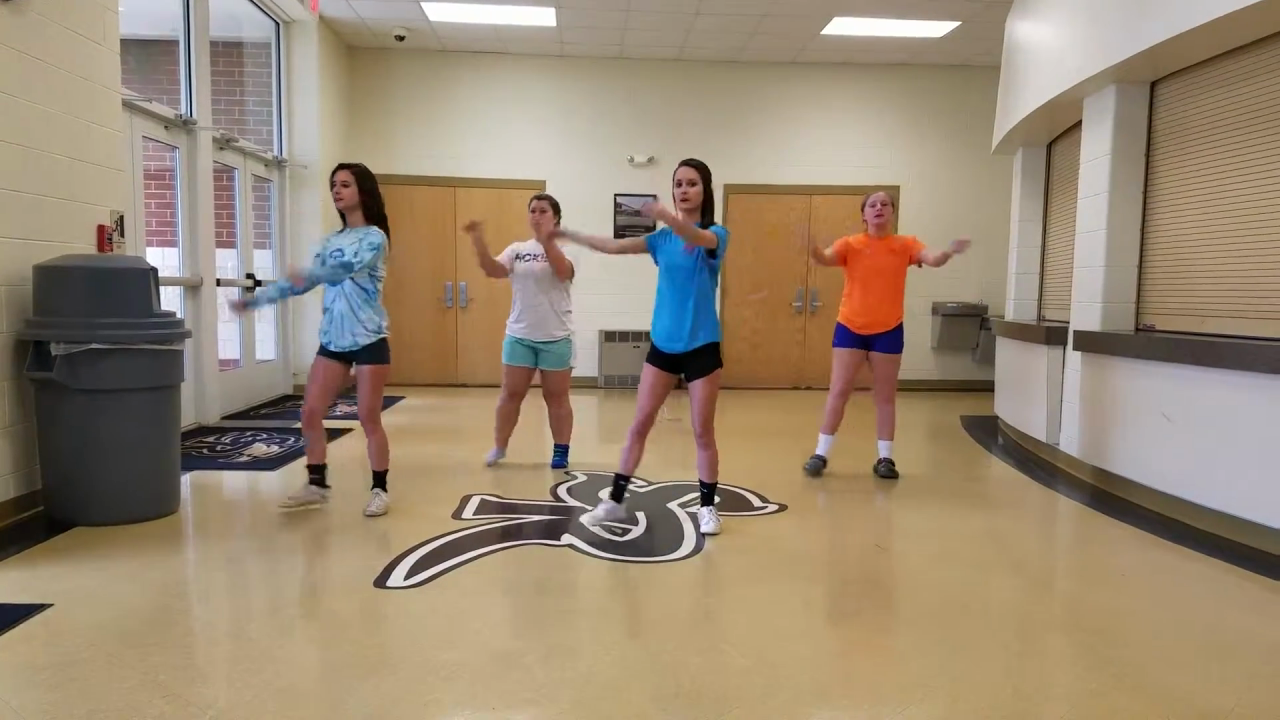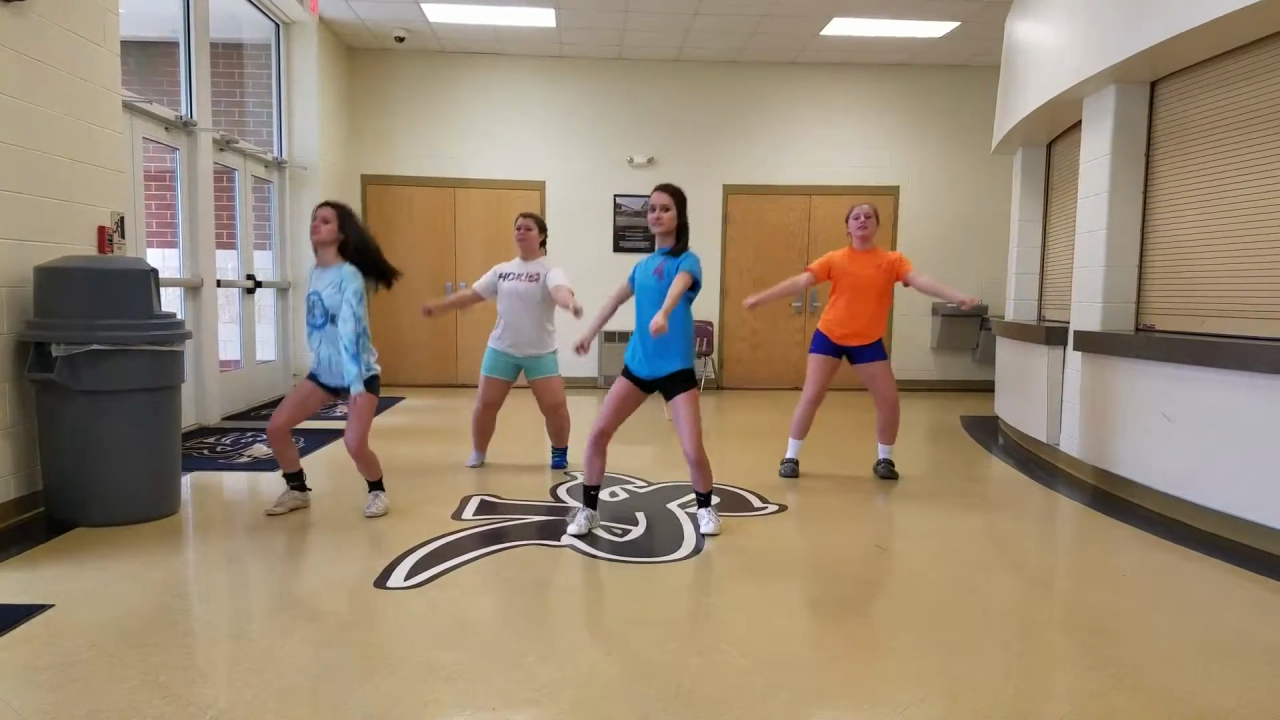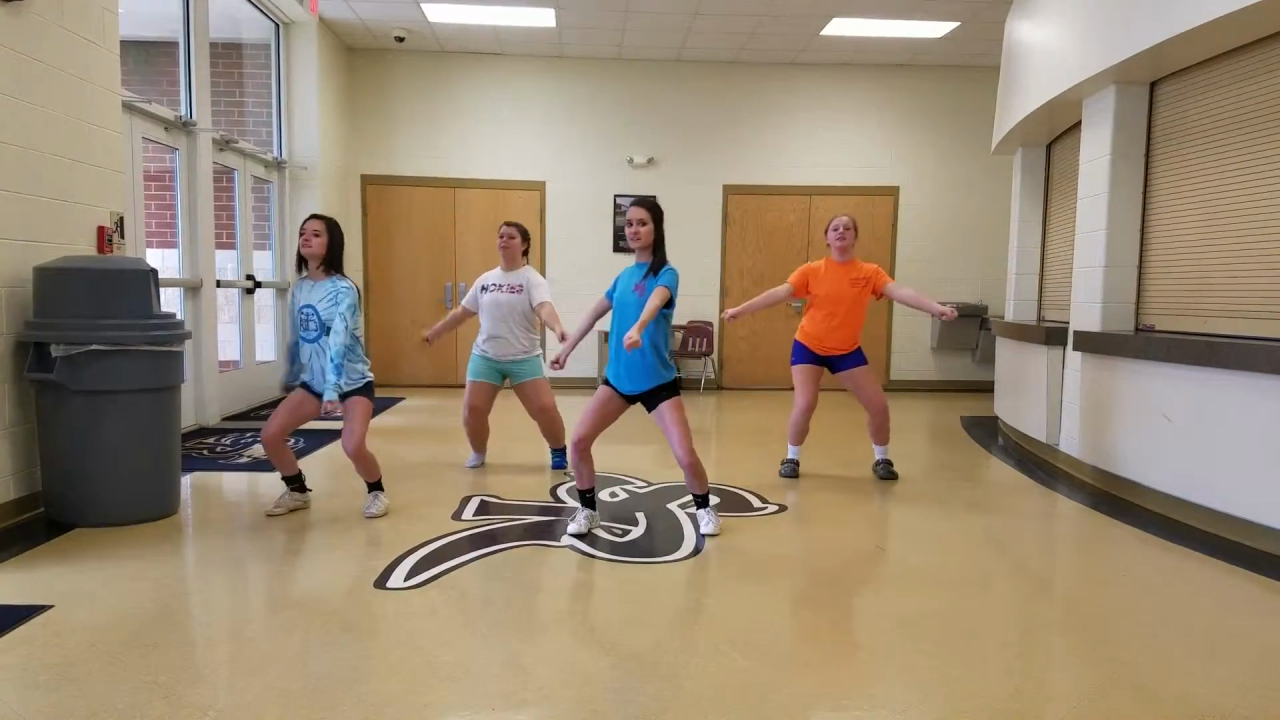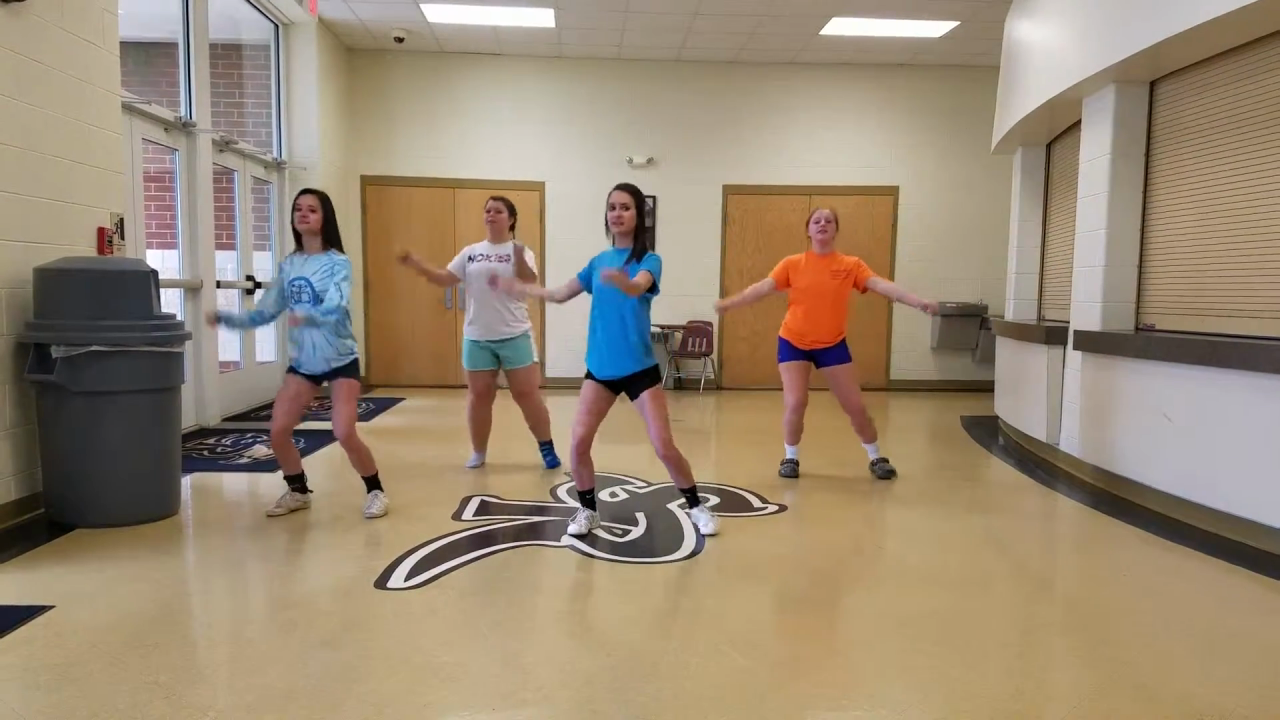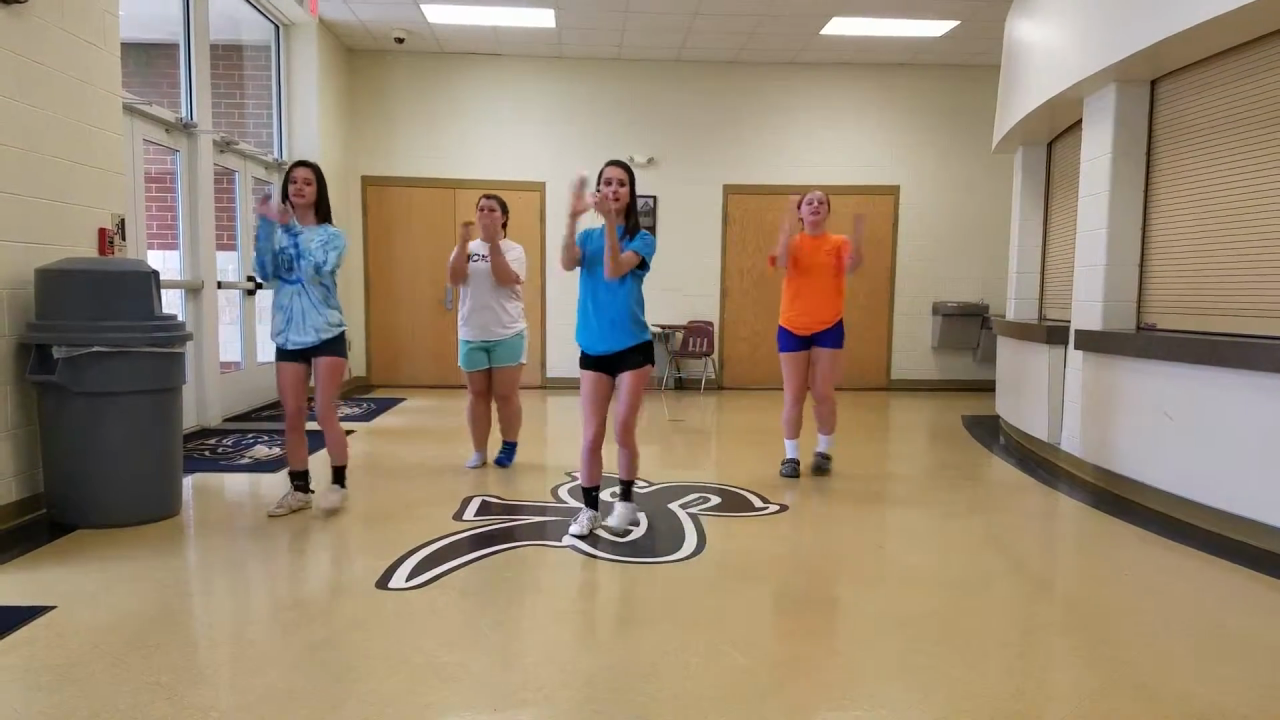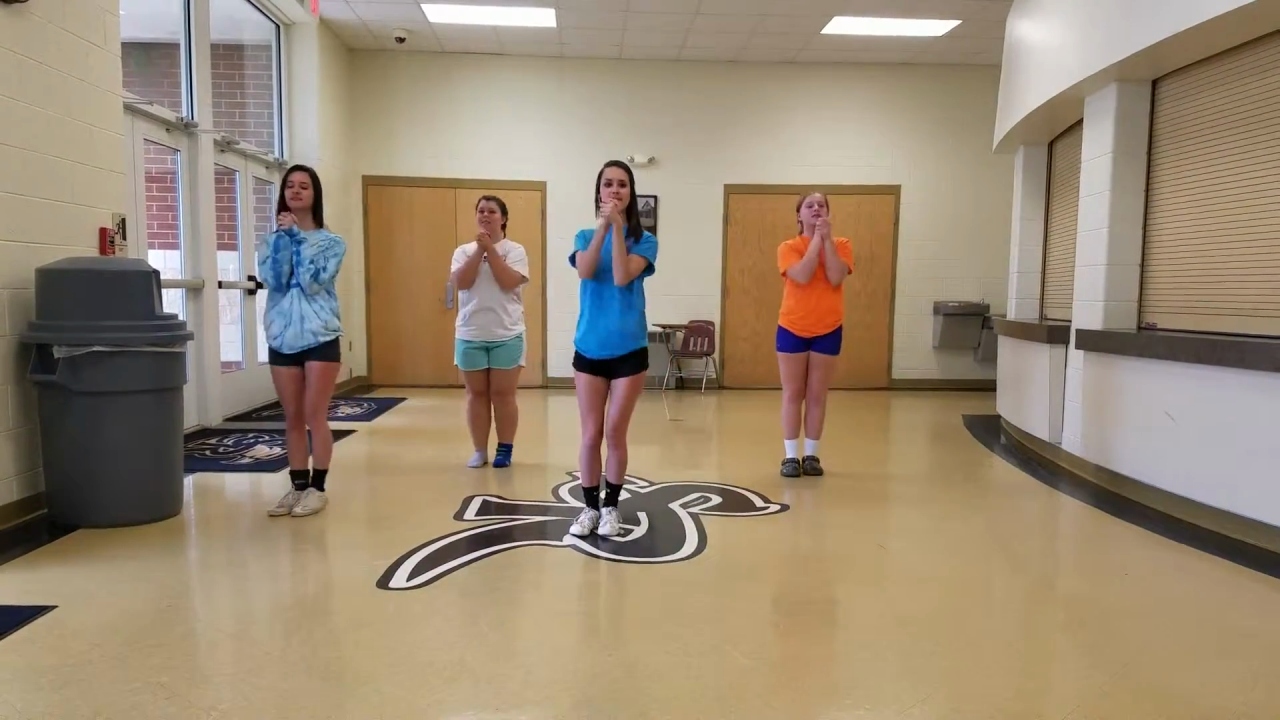
dt=0.2s
person 1, frame 1
left shoulder: (717, 234)
right shoulder: (662, 237)
left elbow: (696, 238)
right elbow: (617, 247)
left wrist: (667, 215)
right wrist: (571, 235)
left hip: (702, 346)
right hip: (663, 344)
left knee: (702, 431)
right knee: (639, 424)
left ankle: (707, 506)
right ankle: (614, 501)
person 1, frame 2
left shoulder: (687, 260)
right shoulder: (644, 264)
left elbow: (677, 289)
right elbow: (616, 299)
left wrist: (663, 315)
right wrist: (588, 334)
left hip: (676, 370)
right hip: (637, 367)
left knee: (693, 452)
right knee: (598, 434)
left ankle: (705, 508)
right ankle: (588, 509)
person 1, frame 3
left shoulder: (666, 274)
right shoulder: (624, 276)
left elbow: (654, 305)
right elbow: (594, 314)
left wrist: (637, 328)
right wrist: (567, 349)
left hip: (658, 381)
right hip: (617, 378)
left knee: (686, 456)
right knee: (578, 441)
left ankle: (703, 509)
right ankle: (587, 509)
person 1, frame 4
left shoulder: (649, 261)
right shoulder: (598, 260)
left elbow: (635, 290)
right elbow: (561, 294)
left wrist: (619, 280)
right wrist: (519, 288)
left hip: (641, 368)
right hip: (600, 367)
left knee: (664, 447)
right knee: (579, 441)
left ankle: (695, 506)
right ankle: (588, 509)
person 1, frame 5
left shoulder: (642, 238)
right shoulder: (587, 236)
left elbow: (612, 271)
right elbow: (567, 264)
left wrist: (610, 221)
right wrist: (572, 217)
left hip: (633, 345)
right hip: (593, 347)
left knee: (623, 430)
right knee: (592, 434)
left ankle: (626, 502)
right ankle: (590, 507)
person 1, frame 6
left shoulder: (644, 240)
right shoulder: (586, 236)
left elbow: (623, 278)
right elbow: (585, 272)
left wrist: (617, 226)
right wrist: (603, 225)
left hip: (630, 349)
right hip: (589, 348)
left knee: (615, 432)
right knee: (591, 435)
left ankle: (611, 505)
right ankle: (591, 507)
person 2, frame 1
left shoulder: (374, 238)
right shoulder: (334, 240)
left elbow: (346, 267)
right elbow: (300, 283)
left wrist: (305, 276)
right wrist: (256, 299)
left hip: (369, 341)
right hip: (333, 341)
left knee: (369, 420)
right knee: (310, 414)
left ankle: (379, 489)
right ankle: (317, 484)
person 2, frame 2
left shoulder: (350, 277)
right shoulder: (314, 273)
left elbow: (351, 332)
left wrist: (356, 382)
left hip: (359, 375)
right hip: (322, 374)
left knee: (355, 444)
right knee: (276, 429)
left ankle: (377, 491)
right ankle: (297, 489)
person 2, frame 3
left shoulder: (343, 290)
right shoulder: (298, 289)
left elbow: (340, 341)
right elbow: (294, 339)
left wrist: (334, 391)
right wrist: (290, 378)
left hip: (354, 383)
right hip: (313, 382)
left knee: (353, 447)
right knee: (271, 436)
left ankle: (376, 491)
right ankle: (297, 490)
person 2, frame 4
left shoulder: (339, 263)
right shoulder: (288, 264)
left elbow: (337, 308)
right elbow: (266, 311)
left wrist: (308, 316)
right wrist: (229, 319)
left hip: (341, 361)
right hip: (302, 363)
left knee: (345, 434)
right knee: (278, 431)
left ankle: (375, 490)
right ankle: (297, 490)
person 2, frame 5
left shoulder: (332, 236)
right shoulder: (277, 234)
left elbow: (314, 273)
right elbow: (265, 273)
left wrist: (293, 229)
right wrist: (265, 226)
left hip: (326, 335)
right hip: (288, 337)
left knee: (325, 413)
right knee: (292, 417)
left ankle: (338, 484)
right ankle: (299, 488)
person 2, frame 6
left shoulder: (332, 242)
right shoulder: (270, 241)
left elbow: (312, 283)
right elbow: (274, 283)
left wrist: (298, 238)
right wrist: (284, 238)
left hip: (321, 338)
right hip: (282, 340)
left knee: (314, 416)
right knee: (293, 418)
left ankle: (317, 487)
right ankle: (298, 487)
person 3, frame 1
left shoulder: (905, 245)
right shoulder: (850, 245)
left elbow: (932, 259)
right elbow: (824, 258)
left wrist: (950, 251)
right wrist: (812, 248)
left hip: (888, 330)
right hip: (849, 328)
left knee: (885, 396)
right knee: (839, 391)
left ankle: (885, 458)
right ankle: (821, 454)
person 3, frame 2
left shoulder: (892, 261)
right shoulder: (834, 260)
left elbow: (921, 281)
right elbow: (801, 281)
left wrist: (957, 297)
right wrist: (760, 298)
left hip: (869, 342)
right hip: (829, 337)
left knee: (888, 402)
right knee: (811, 397)
left ankle: (884, 460)
right ankle: (791, 456)
person 3, frame 3
left shoulder: (870, 273)
right shoulder: (811, 271)
left elbow: (901, 292)
right elbow: (779, 293)
left wrist: (937, 308)
right wrist: (740, 309)
left hip: (848, 350)
right hip: (808, 347)
left knee: (878, 406)
right knee: (804, 405)
left ankle: (882, 459)
right ankle: (792, 458)
person 3, frame 4
left shoulder: (851, 265)
right shoulder: (792, 264)
left elbow: (883, 286)
right elbow: (763, 288)
left wrist: (919, 301)
right wrist: (730, 303)
left hip: (833, 345)
right hip: (794, 343)
left knee: (856, 405)
right knee: (796, 403)
left ankle: (876, 457)
right ankle: (790, 458)
person 3, frame 5
left shoulder: (839, 242)
right shoulder: (793, 242)
left elbow: (852, 267)
right elbow: (783, 263)
left wrist: (857, 234)
right wrist: (787, 226)
left hip: (829, 327)
right hip: (792, 328)
left knee: (824, 393)
right knee: (794, 394)
left ankle: (823, 452)
right ankle: (791, 456)
person 3, frame 6
left shoulder: (841, 245)
right shoulder: (789, 247)
left elbow: (836, 278)
right elbow: (802, 277)
left wrist: (827, 240)
right wrist: (817, 239)
left hip: (828, 331)
right hip: (792, 330)
left knee: (816, 396)
right knee: (793, 394)
left ankle: (811, 455)
right ankle: (791, 456)
person 4, frame 1
left shoulder: (561, 248)
right shoulder: (517, 250)
left elbow: (563, 272)
right elbow: (493, 270)
left wrist: (547, 241)
right wrist: (479, 241)
left hip: (555, 336)
right hip: (519, 334)
left knee: (557, 397)
right knee: (511, 394)
left ankle: (561, 451)
right ankle: (499, 448)
person 4, frame 2
left shoulder: (550, 270)
right shoulder: (501, 270)
left elbow: (562, 292)
right elbow: (472, 294)
left wrist: (572, 303)
right wrist: (440, 306)
left hip: (539, 352)
right hip: (501, 350)
left knee: (554, 406)
right knee: (485, 406)
left ankle: (559, 452)
right ankle: (478, 452)
person 4, frame 3
left shoulder: (532, 280)
right shoulder: (485, 279)
left elbow: (545, 309)
right elbow: (462, 311)
left wrist: (558, 329)
right wrist: (435, 332)
left hip: (523, 358)
right hip: (485, 356)
left knee: (544, 409)
right knee: (473, 409)
left ankle: (559, 452)
right ankle: (478, 452)
person 4, frame 4
left shoulder: (519, 251)
right shoulder: (471, 252)
left elbow: (528, 277)
right elbow: (444, 279)
left wrist: (519, 255)
right wrist: (417, 265)
left hip: (514, 335)
right hip: (478, 336)
left knee: (528, 394)
right knee: (479, 396)
left ankle: (547, 447)
right ankle: (479, 452)
person 4, frame 5
left shoulder: (514, 249)
right shoulder: (464, 249)
left elbow: (506, 280)
right elbow: (455, 279)
left wrist: (494, 243)
right wrist: (463, 243)
left hip: (508, 334)
right hip: (472, 335)
left knee: (505, 395)
right knee: (478, 394)
left ankle: (508, 447)
right ankle: (479, 452)
person 4, frame 6
left shoulder: (515, 250)
right shoulder: (464, 251)
left elbow: (510, 282)
right elbow: (460, 282)
left wrist: (491, 249)
right wrist: (479, 250)
left hip: (507, 335)
right hip: (470, 335)
left knee: (503, 395)
right knee: (477, 394)
left ankle: (505, 449)
right ankle: (480, 451)
